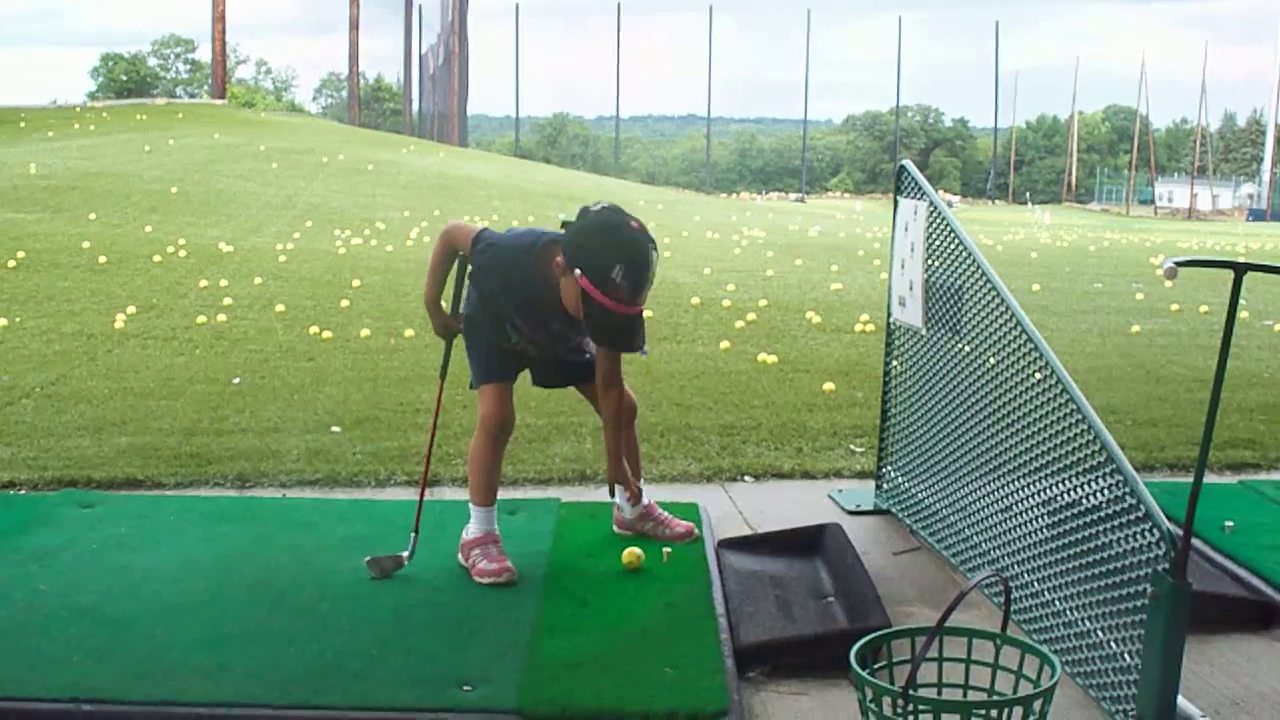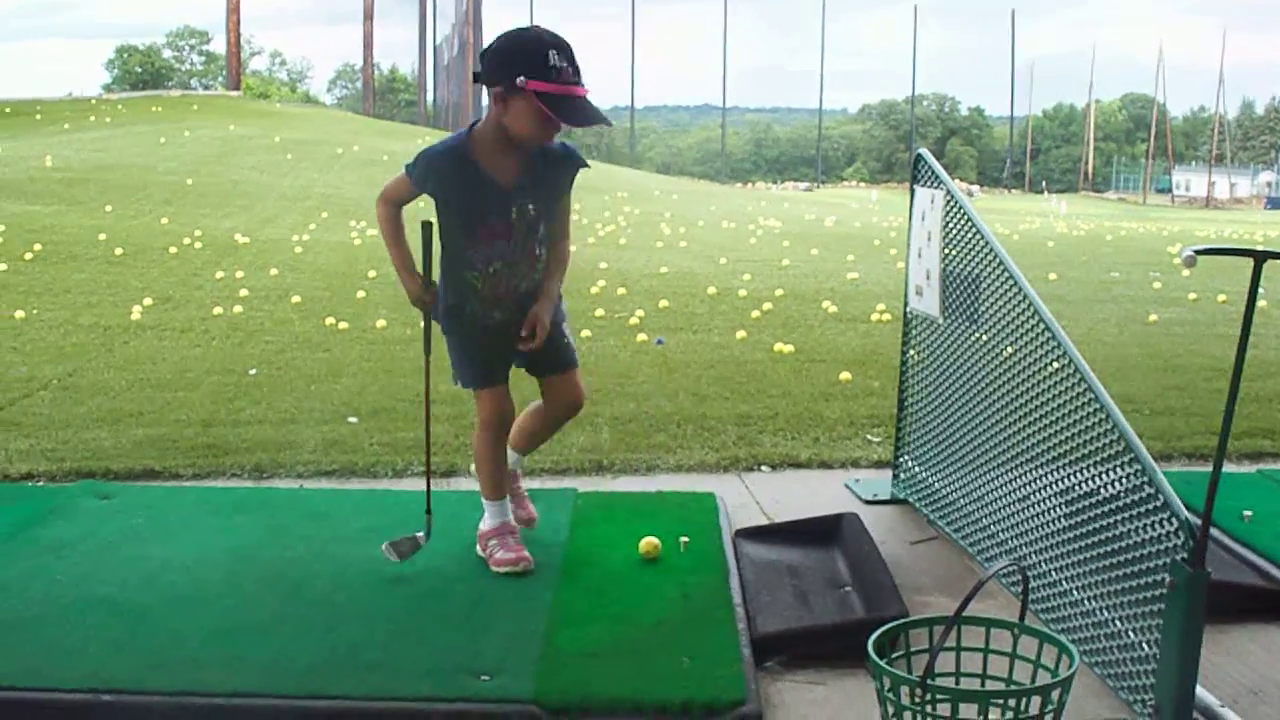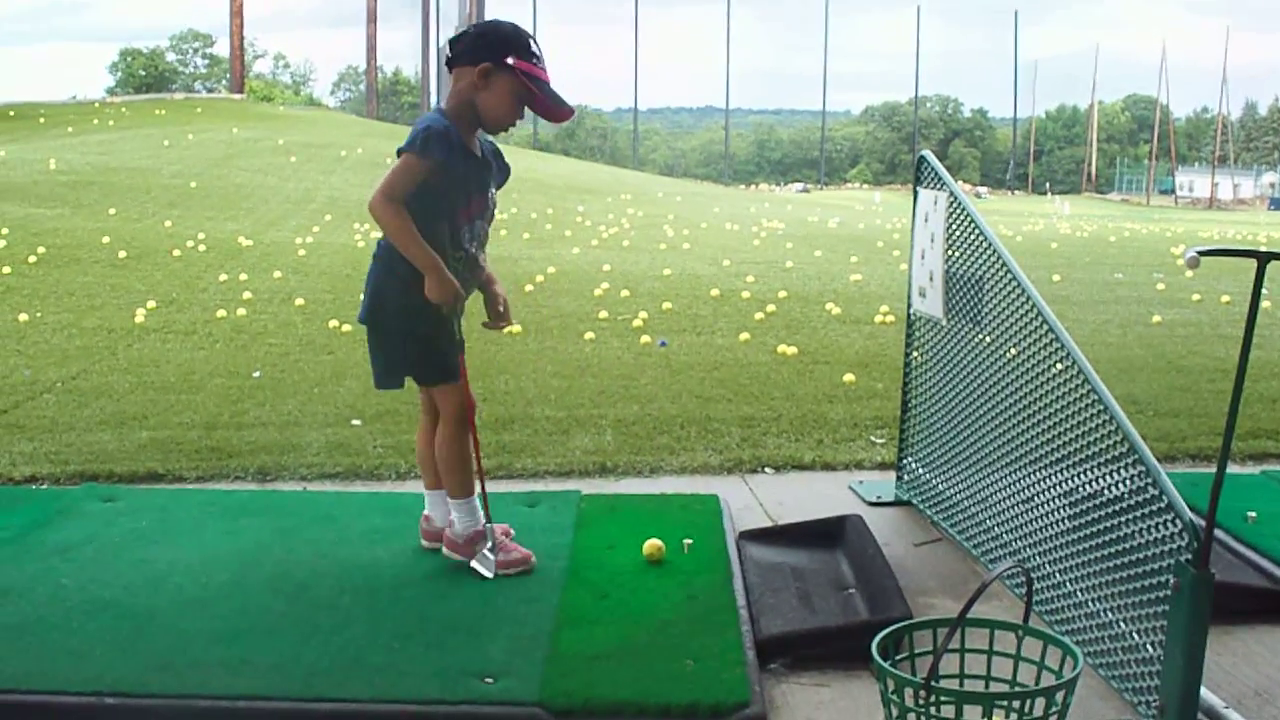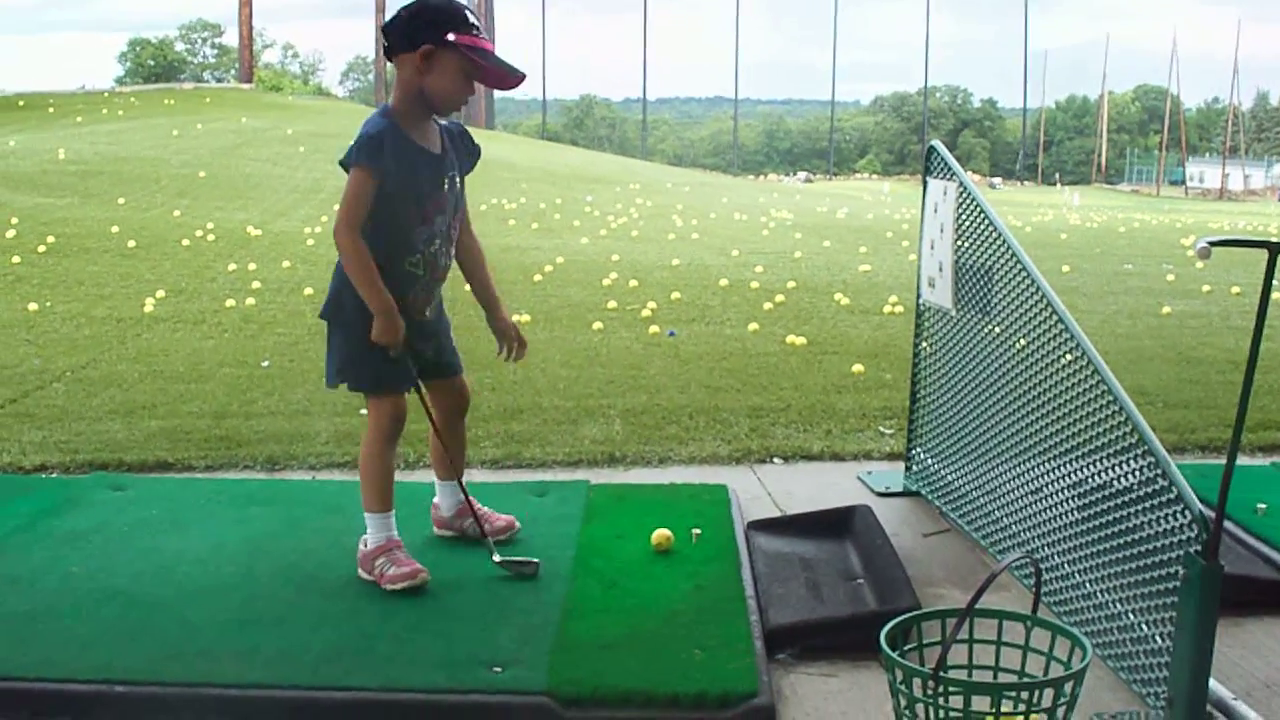
dt=0.5s
person 1, frame 1
left shoulder: (606, 295)
right shoulder: (508, 256)
left elbow: (609, 382)
right elbow: (451, 232)
left wrist: (616, 463)
right wrist: (433, 304)
left hip: (559, 335)
right hip: (494, 328)
left knee: (622, 405)
right knee: (496, 416)
left ankle: (633, 507)
right ankle: (478, 534)
person 1, frame 2
left shoulder: (555, 164)
right shoulder: (446, 162)
left elbow: (558, 242)
right elbow: (387, 201)
left wrist: (546, 301)
right wrist: (408, 276)
left hip: (532, 301)
right hip: (470, 309)
left knee: (567, 397)
right knee: (497, 408)
left ankle: (504, 463)
right ankle: (495, 524)
person 1, frame 3
left shoulder: (483, 154)
right shoulder: (437, 135)
right elbow: (383, 202)
left wrist: (490, 286)
right wrist: (433, 272)
left hip: (438, 301)
right hip: (405, 297)
left knee: (439, 407)
right knee: (456, 403)
left ankle: (440, 517)
right ankle: (468, 527)
person 1, frame 4
left shoulder: (452, 142)
right shoulder: (380, 140)
left elbow: (462, 234)
right elbow: (346, 232)
left wrist: (497, 313)
right wrist: (384, 313)
left hip: (422, 304)
right hip: (366, 307)
left knee: (454, 398)
right knee: (388, 413)
left ankle: (451, 506)
right ankle: (377, 543)
